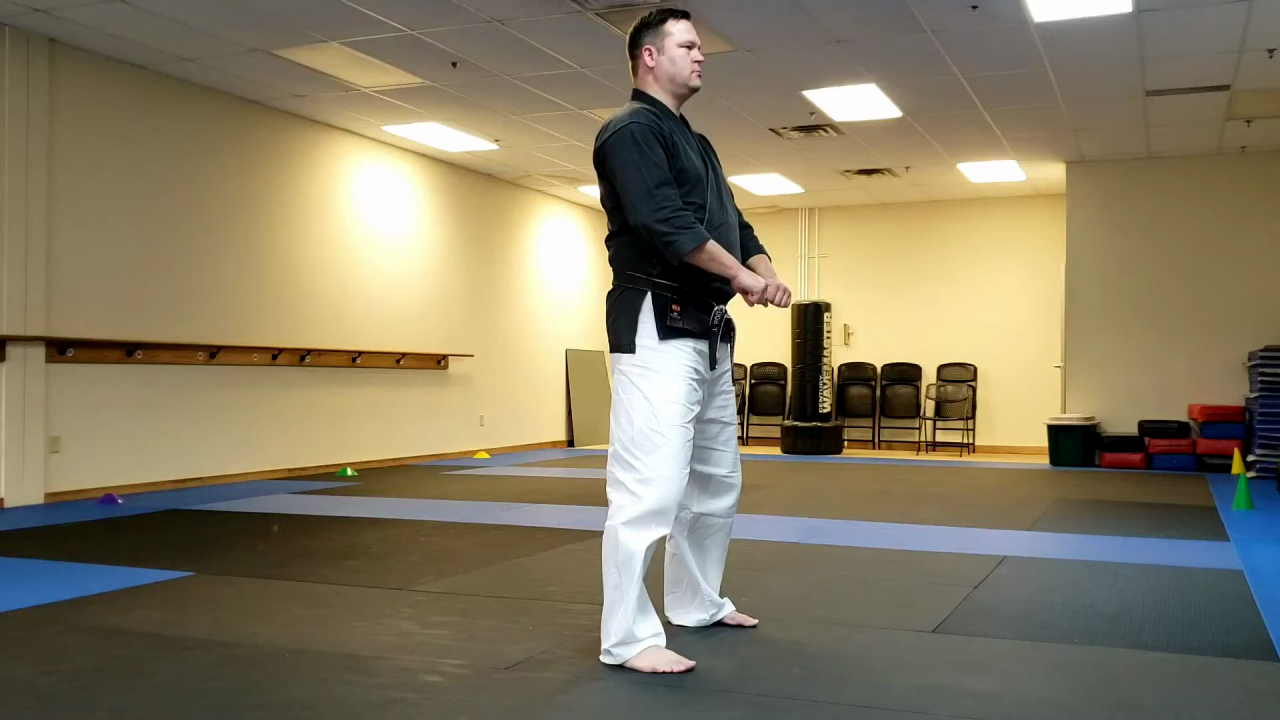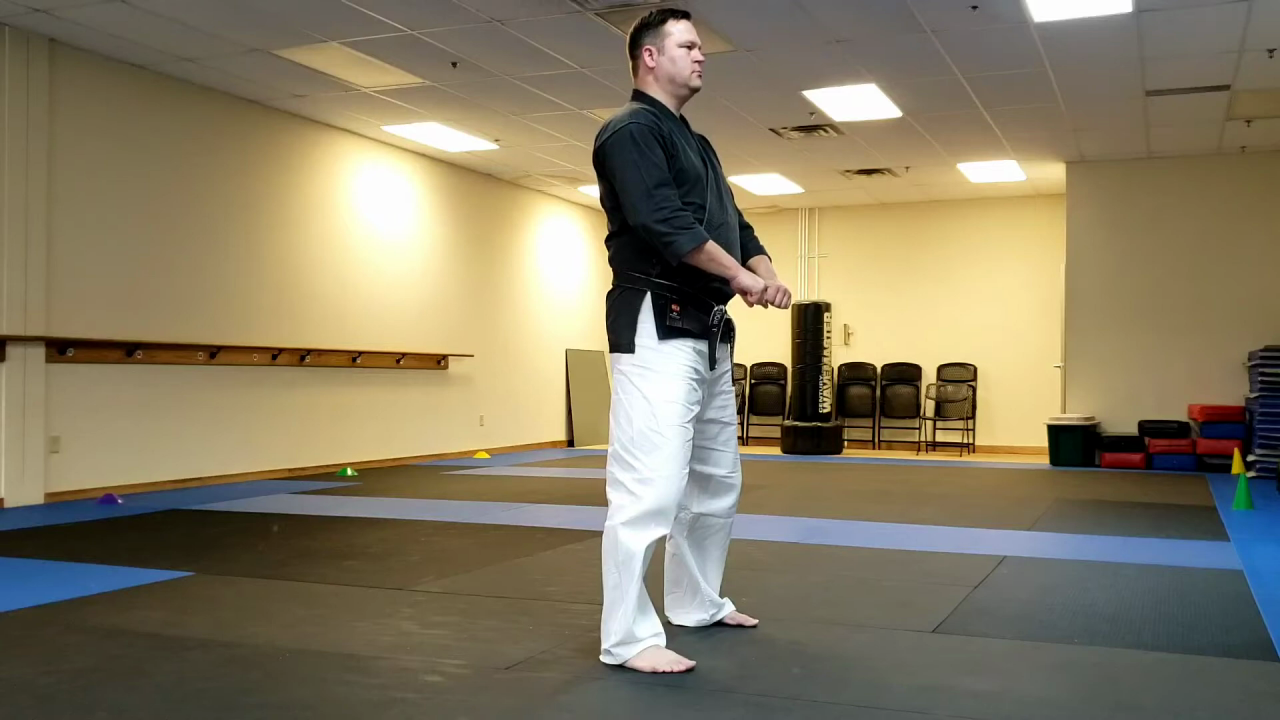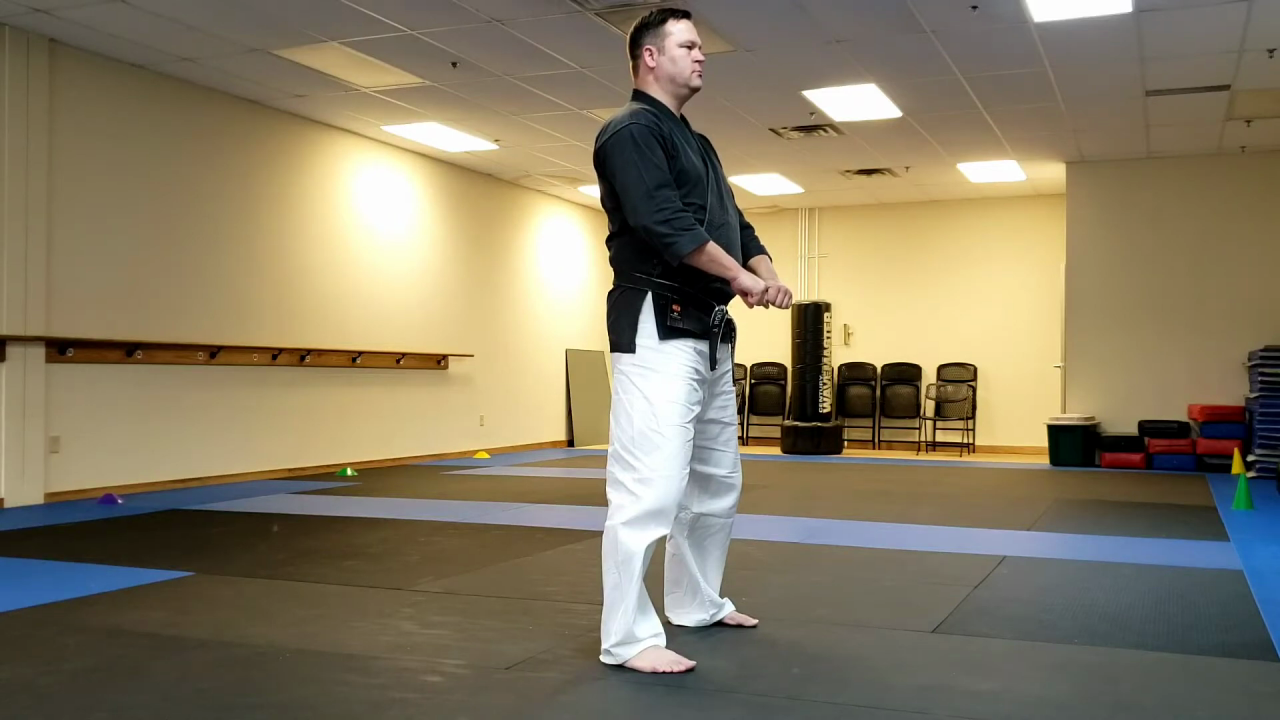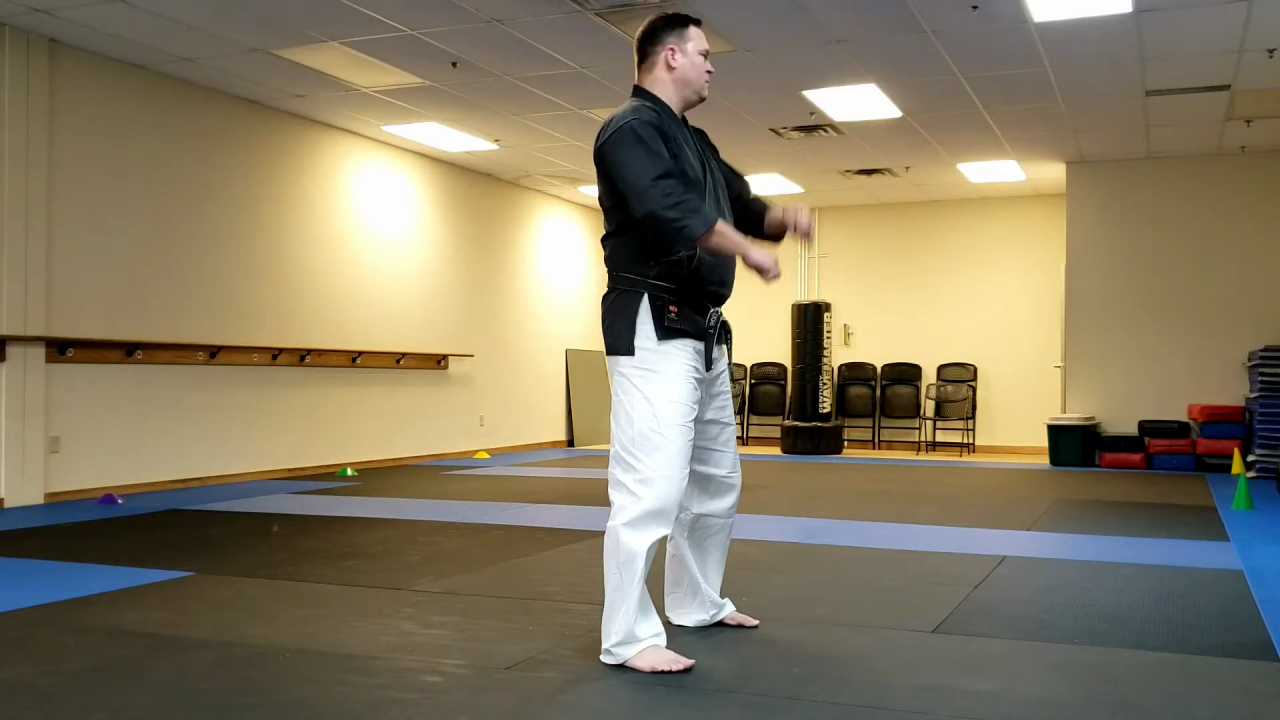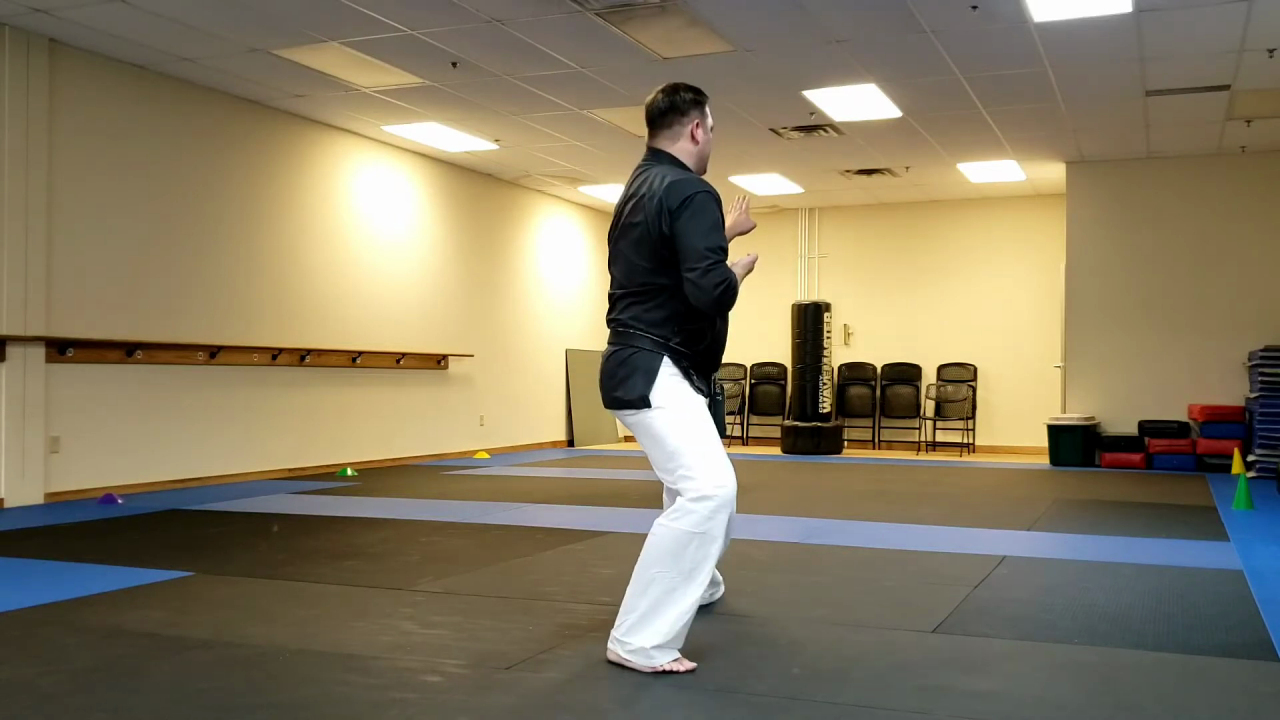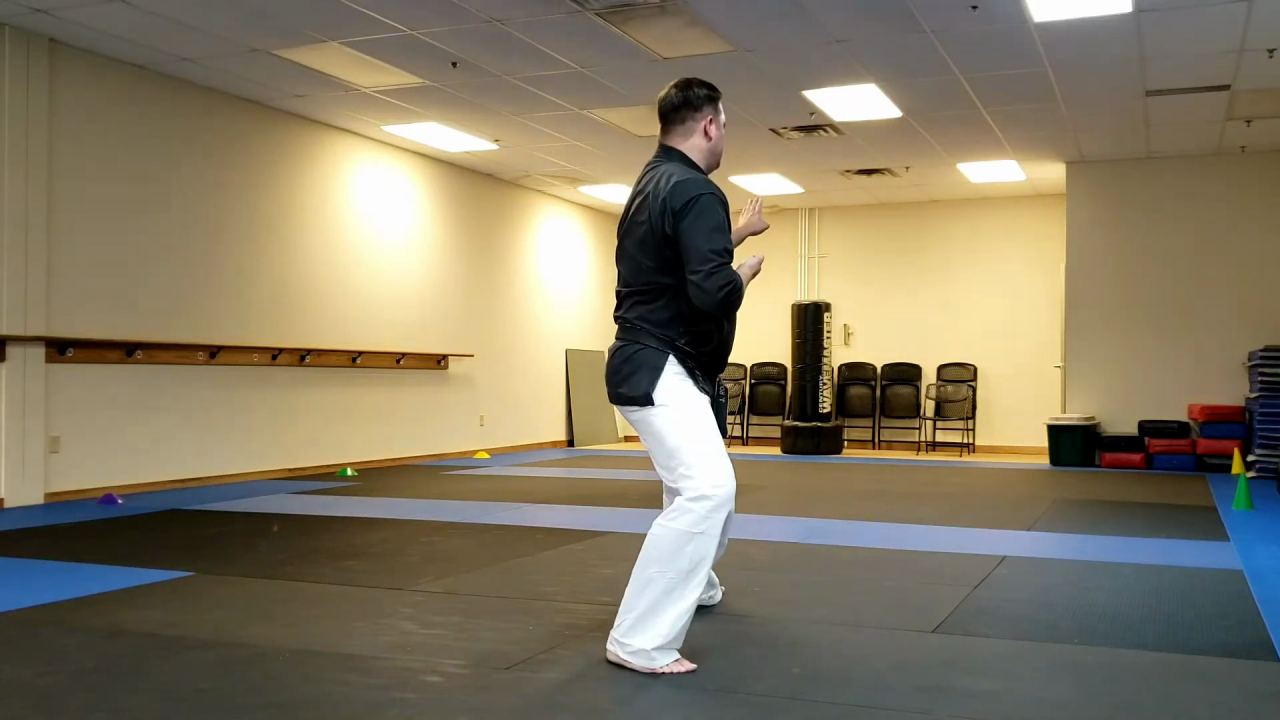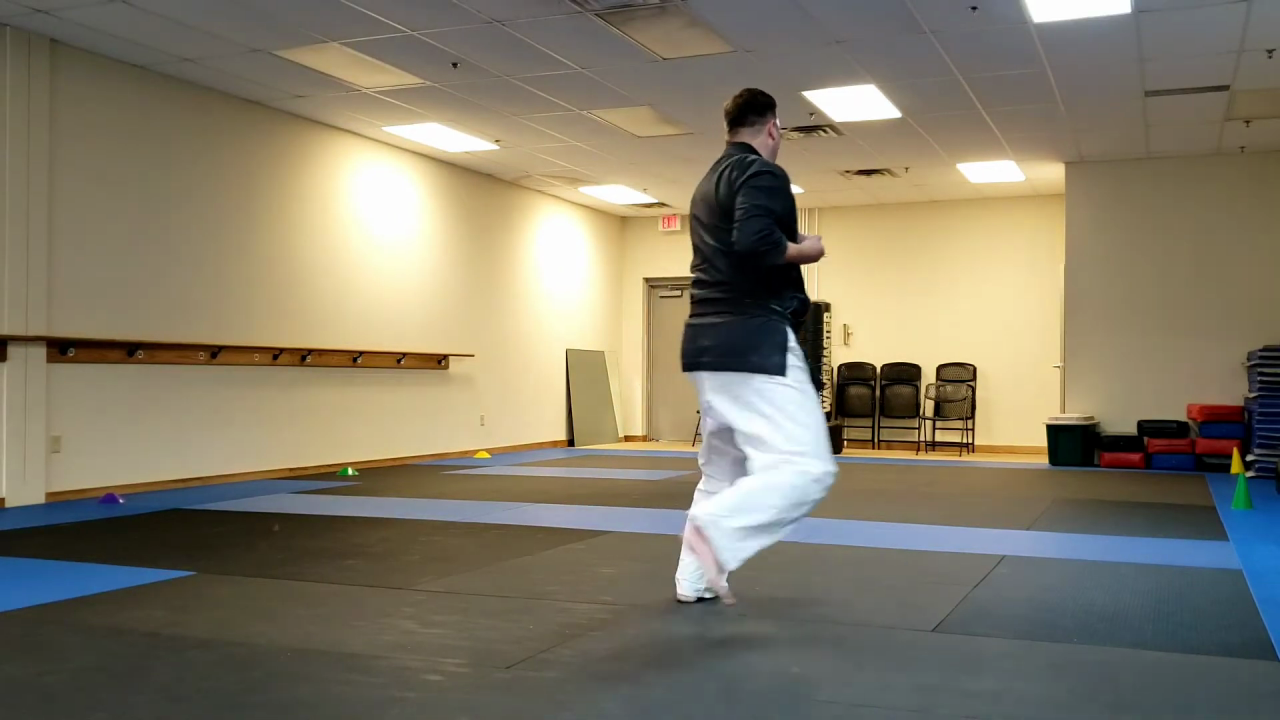
dt=0.7s
person 1, frame 1
left shoulder: (696, 144)
right shoulder: (632, 130)
left elbow: (733, 223)
right elbow: (664, 223)
left wrist: (767, 271)
right wrist: (740, 276)
left hip: (707, 330)
right hip: (658, 327)
left knee: (716, 480)
right knee: (650, 487)
left ankle: (696, 604)
right ankle: (627, 636)
person 1, frame 2
left shoulder: (696, 144)
right shoulder: (631, 131)
left elbow: (733, 223)
right elbow: (664, 223)
left wrist: (768, 274)
right wrist: (740, 275)
left hip: (708, 330)
right hip: (658, 327)
left knee: (716, 481)
right knee: (650, 487)
left ankle: (696, 604)
right ankle: (628, 637)
person 1, frame 3
left shoulder: (696, 143)
right shoulder: (631, 131)
left elbow: (734, 224)
right elbow: (665, 224)
left wrist: (768, 274)
right wrist: (740, 278)
left hip: (708, 330)
right hip: (658, 327)
left knee: (716, 480)
right knee: (650, 485)
left ankle: (696, 603)
right ankle: (627, 636)
person 1, frame 4
left shoulder: (687, 136)
right shoulder: (631, 129)
left elbow: (741, 207)
right elbow: (670, 209)
left wrist: (785, 221)
right wrist: (750, 251)
left hip: (696, 328)
right hip: (651, 325)
left knee: (713, 477)
right knee: (652, 484)
left ankle: (697, 604)
right ankle: (627, 638)
person 1, frame 5
left shoulder: (640, 188)
right shoulder: (691, 193)
right elbow: (710, 292)
left wrist: (723, 232)
right wrist: (742, 266)
left hip: (643, 364)
right hip: (655, 370)
left knee: (694, 484)
right knee: (708, 492)
left ankle: (695, 582)
right ankle: (638, 640)
person 1, frame 6
left shoulder: (657, 181)
right shoulder: (693, 190)
right elbow: (714, 290)
left wrist: (739, 232)
right wrist: (747, 268)
left hip: (656, 362)
right hip: (660, 368)
left knee: (698, 485)
right knee: (707, 491)
left ankle: (694, 585)
right ankle: (639, 641)
person 1, frame 7
left shoulder: (709, 186)
right shoulder: (762, 173)
right elbow: (752, 243)
left wrist: (788, 242)
right wrist: (804, 250)
left hip: (707, 345)
right hip: (758, 339)
left knee: (723, 471)
right knee: (807, 466)
left ankle: (695, 579)
right ankle: (720, 532)
